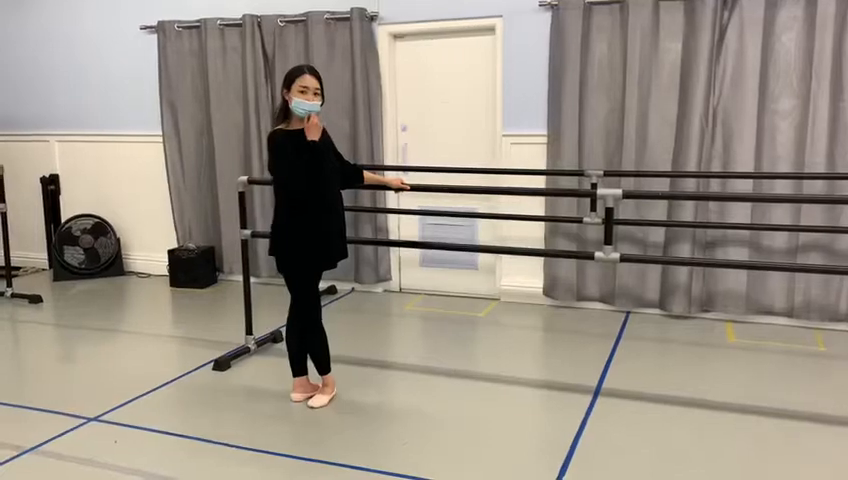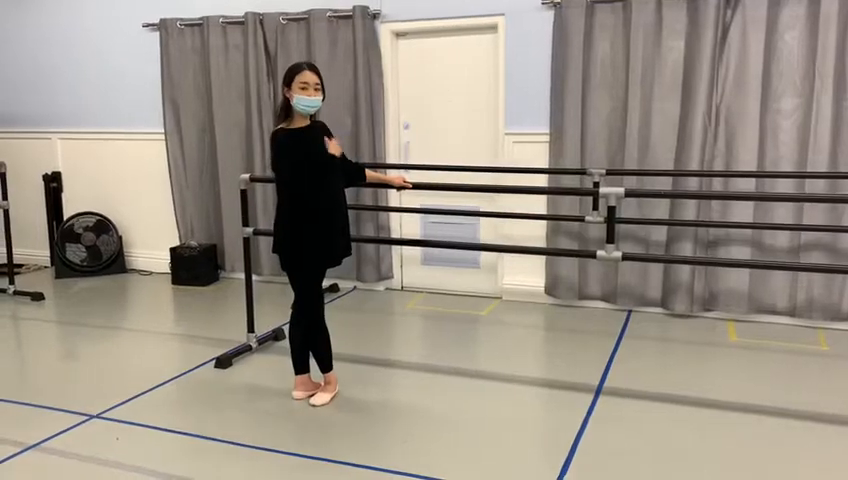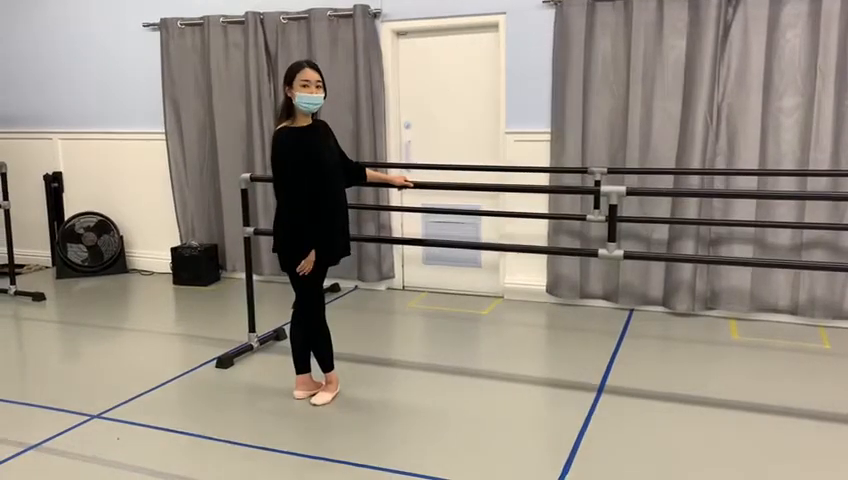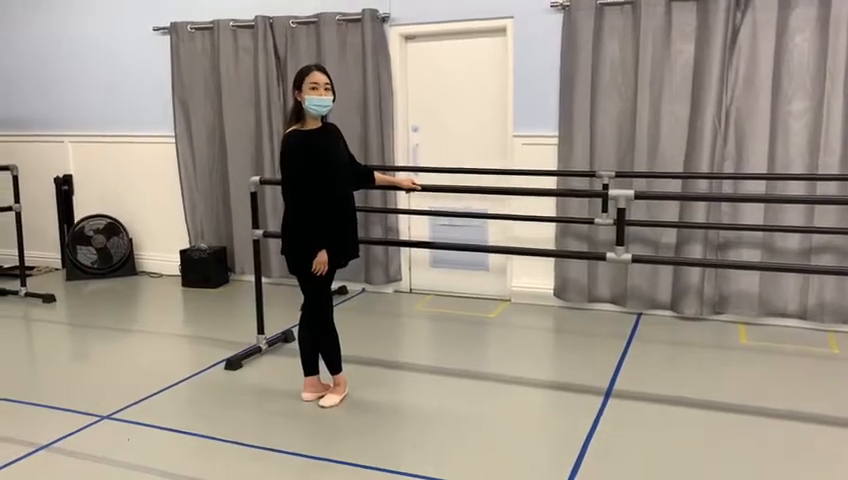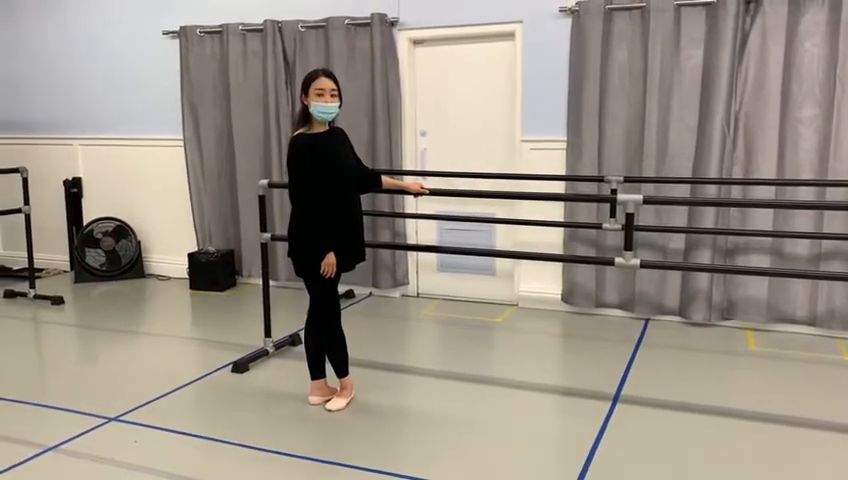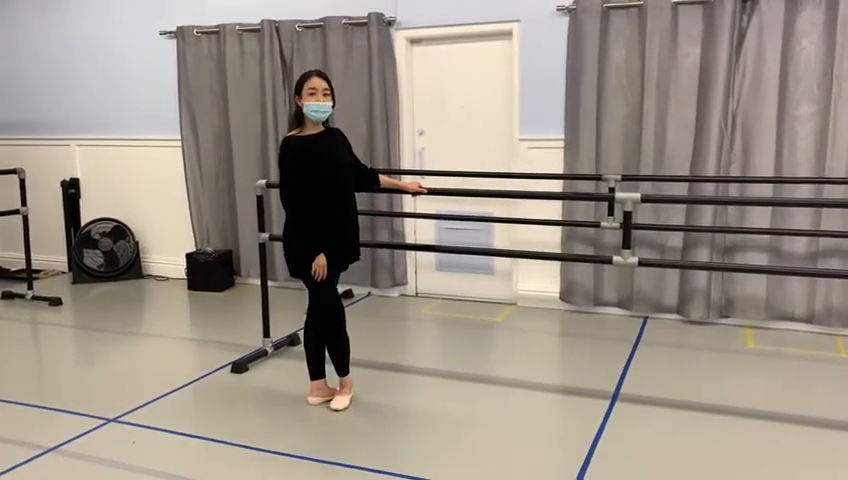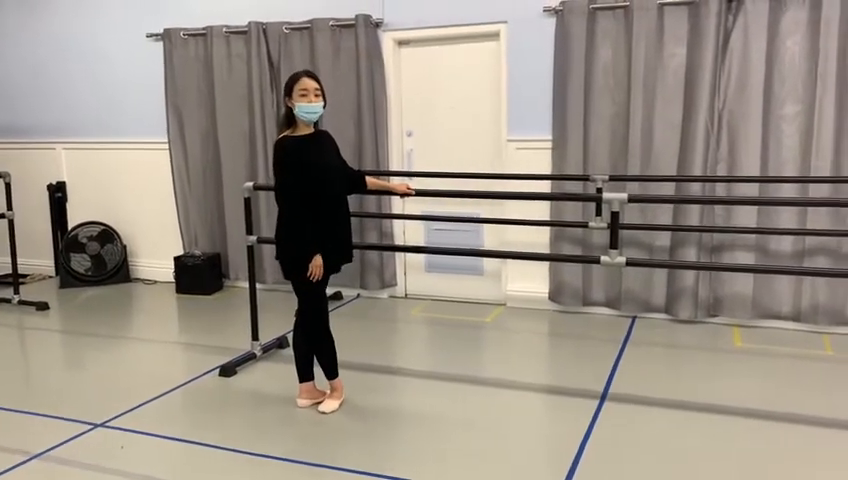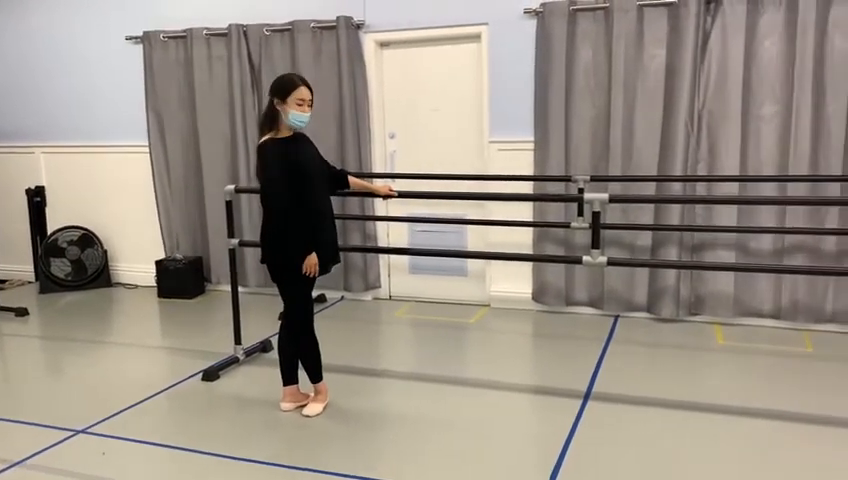
dt=0.5s
person 1, frame 1
left shoulder: (317, 133)
right shoulder: (280, 139)
left elbow: (344, 172)
right elbow: (303, 186)
left wrist: (386, 181)
right wrist: (312, 142)
left hip: (317, 232)
right hip: (295, 236)
left knee: (302, 306)
right knee: (307, 307)
left ankle: (300, 383)
right ankle: (326, 380)
person 1, frame 2
left shoulder: (319, 130)
right shoulder: (283, 138)
left elbow: (347, 170)
right elbow: (307, 186)
left wrist: (388, 179)
right wrist: (330, 156)
left hip: (320, 230)
right hip: (299, 234)
left knee: (305, 304)
right knee: (310, 304)
left ankle: (302, 380)
right ankle: (328, 378)
person 1, frame 3
left shoulder: (321, 129)
right shoulder: (285, 138)
left elbow: (346, 169)
right elbow: (288, 197)
left wrist: (388, 179)
right wrist: (305, 246)
left hip: (321, 232)
right hip: (299, 237)
left knee: (306, 304)
right knee: (311, 305)
left ankle: (303, 380)
right ankle: (329, 377)
person 1, frame 4
left shoulder: (331, 132)
right shoulder: (294, 141)
left elbow: (355, 173)
right elbow: (297, 199)
left wrist: (396, 182)
right wrist: (316, 246)
left hip: (330, 235)
right hip: (307, 240)
left knee: (314, 307)
right knee: (319, 307)
left ankle: (312, 382)
right ankle: (337, 379)
person 1, frame 5
left shoulder: (338, 136)
right shoulder: (301, 144)
left elbow: (362, 177)
right elbow: (304, 202)
left wrist: (404, 186)
right wrist: (324, 248)
left hip: (336, 237)
right hip: (313, 243)
left knee: (320, 310)
right knee: (327, 310)
left ankle: (318, 386)
right ankle: (344, 382)
person 1, frame 6
left shoulder: (335, 138)
right shoulder: (292, 146)
left elbow: (361, 175)
right elbow: (294, 203)
left wrist: (402, 185)
right wrist: (314, 250)
left hip: (334, 238)
right hip: (308, 244)
left knee: (320, 309)
right knee: (332, 310)
left ankle: (318, 386)
right ankle: (344, 381)
person 1, frame 7
left shoulder: (324, 139)
right shoulder: (285, 147)
left elbow: (348, 178)
right elbow: (290, 204)
left wrist: (390, 187)
right wrist: (311, 251)
left hip: (324, 241)
right hip: (301, 246)
left knee: (308, 312)
right knee: (315, 313)
left ankle: (306, 389)
right ankle: (335, 385)
person 1, frame 8
left shoulder: (301, 142)
right shoulder: (269, 149)
left elbow: (331, 176)
right elbow: (279, 207)
left wrist: (373, 188)
right wrist: (305, 251)
left hip: (308, 244)
right hip: (288, 249)
left knee: (295, 316)
right knee: (300, 316)
left ankle: (291, 392)
right ankle: (319, 388)
